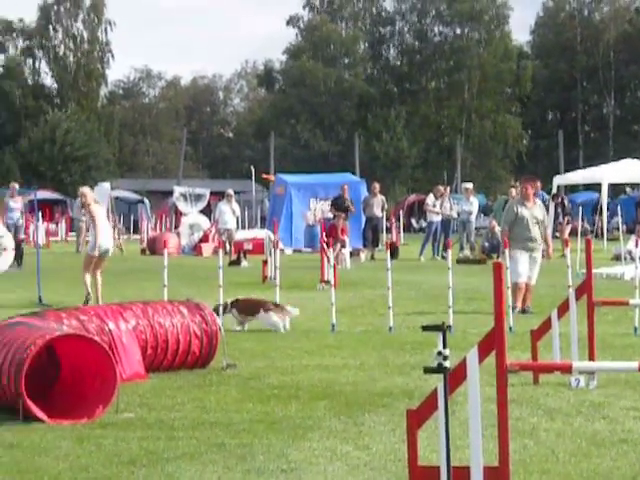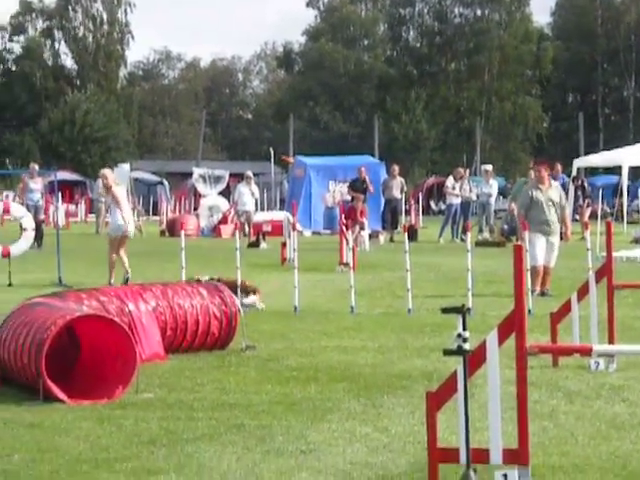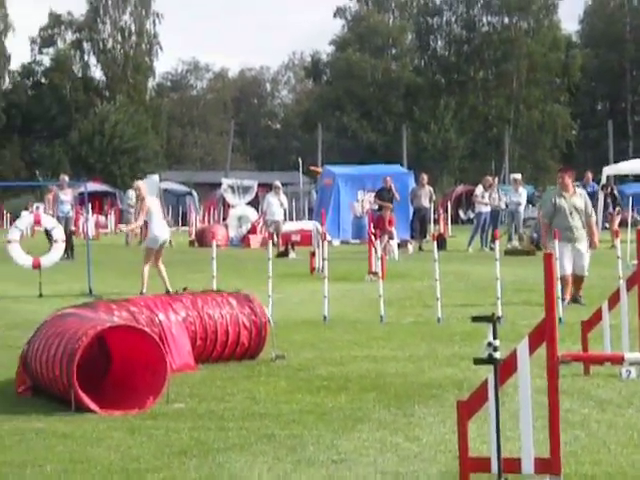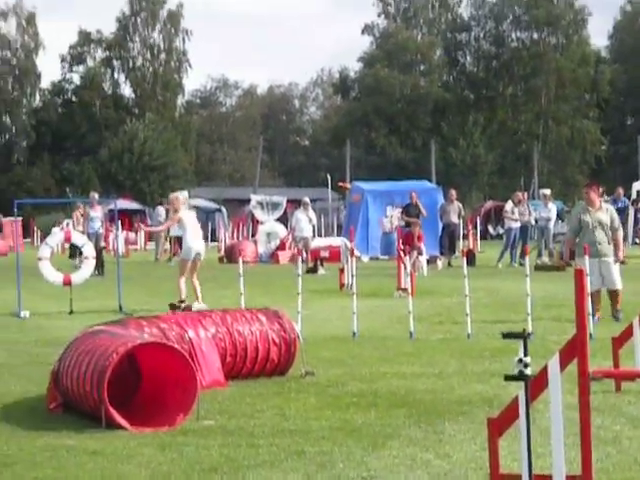
dt=0.2s
person 1, frame 1
left shoulder: (539, 205)
right shoulder: (514, 205)
left elbow: (545, 227)
right elbow: (505, 227)
left wrist: (549, 245)
left hip: (536, 248)
right hip: (518, 247)
left knee: (530, 280)
right knee: (519, 278)
left ankle: (526, 305)
right ankle: (516, 306)
person 1, frame 2
left shoulder: (557, 187)
right shoulder: (529, 189)
left elbow: (564, 209)
right elbow: (521, 210)
left wrist: (567, 227)
left hip: (553, 231)
right hip: (536, 231)
left knee: (549, 263)
right knee: (537, 262)
left ankle: (545, 288)
right ankle: (535, 289)
person 1, frame 3
left shoulder: (582, 194)
right shoulder: (554, 197)
left elbow: (590, 216)
right elbow: (545, 218)
left wrist: (594, 235)
right wrist: (544, 236)
left hip: (580, 238)
right hip: (561, 239)
left knee: (581, 270)
right knee: (565, 271)
left ankle: (577, 294)
right ankle: (565, 297)
person 1, frame 4
left shoulder: (609, 209)
right shoulder: (579, 211)
left elbow: (617, 230)
right elbow: (571, 233)
left wrist: (619, 249)
right wrist: (567, 250)
left hip: (608, 253)
right hip: (587, 254)
left knee: (614, 284)
right knee: (593, 286)
left ankle: (616, 309)
right ankle: (595, 314)
person 2, frame 1
left shoulder: (91, 208)
right shoulder: (100, 208)
left elbow: (97, 228)
left wrist: (96, 247)
left hip: (98, 242)
right hip: (109, 241)
left knee: (86, 271)
right knee: (96, 271)
left ankle: (89, 292)
right ankle: (99, 301)
person 2, frame 2
left shoulder: (113, 190)
right shoulder: (121, 188)
left elbow: (122, 208)
left wrist: (127, 225)
left hip: (118, 223)
right hip: (128, 223)
left knee: (112, 252)
right knee: (120, 250)
left ankle: (111, 280)
right ankle: (127, 271)
person 2, frame 3
left shoulder: (145, 202)
right shoulder: (155, 199)
left elbow: (139, 222)
left wrist: (126, 229)
left hip: (155, 234)
right hip: (165, 232)
left knee: (146, 263)
right knee: (157, 262)
left ankle: (143, 291)
right ankle: (168, 288)
person 2, frame 4
left shoulder: (178, 214)
right shoulder: (191, 213)
left elbow: (163, 228)
right elbow: (199, 230)
left wrist: (147, 229)
left hip: (189, 246)
right hip: (200, 245)
left knee: (181, 277)
right knee: (193, 276)
left ankle: (182, 302)
right ankle: (199, 303)
